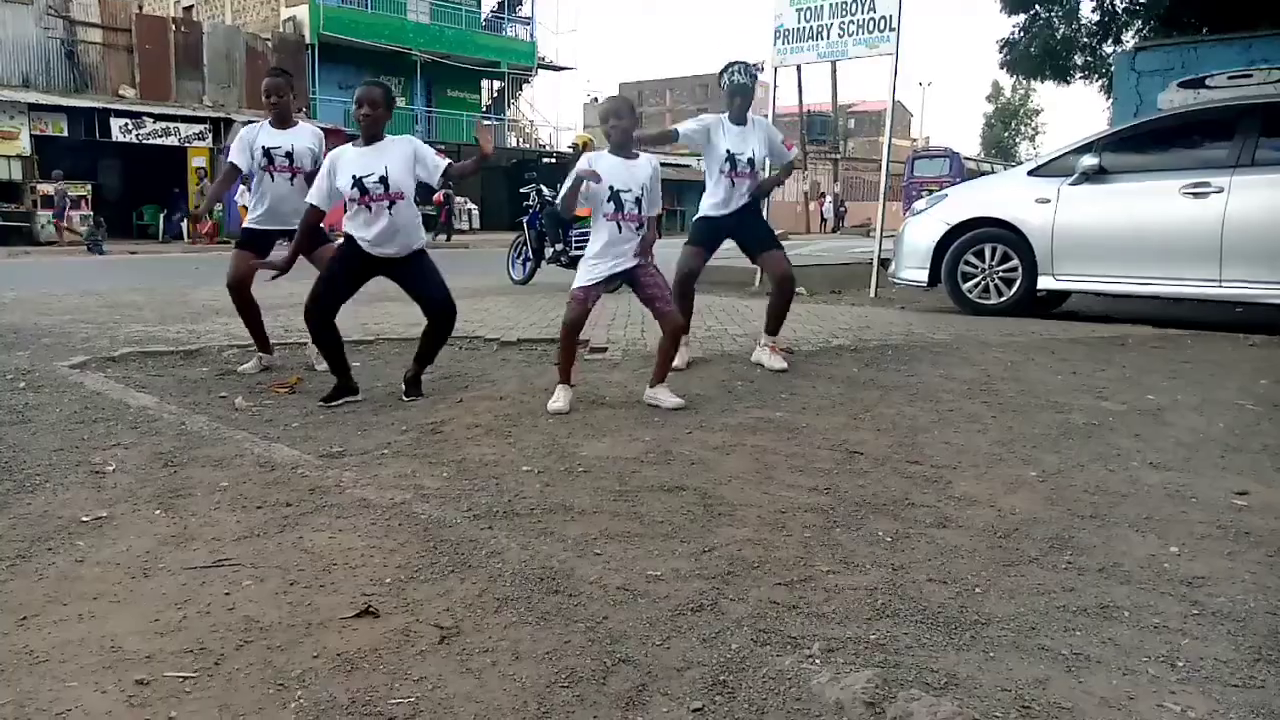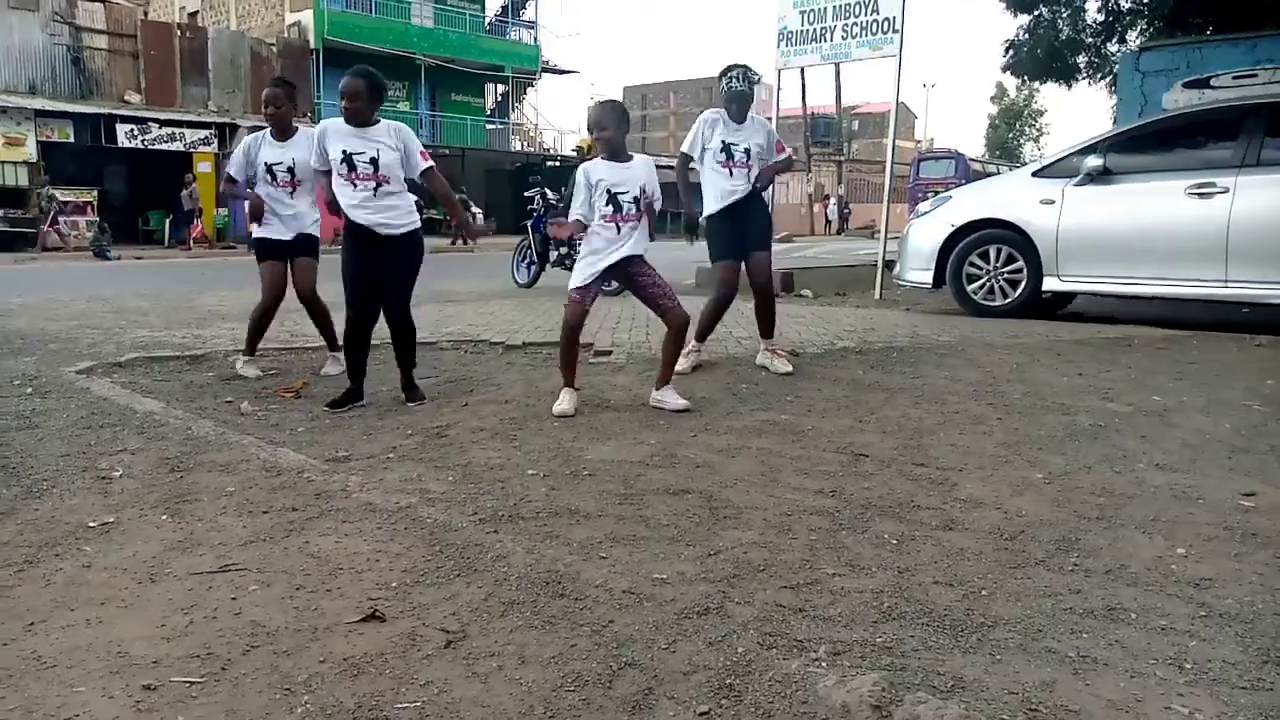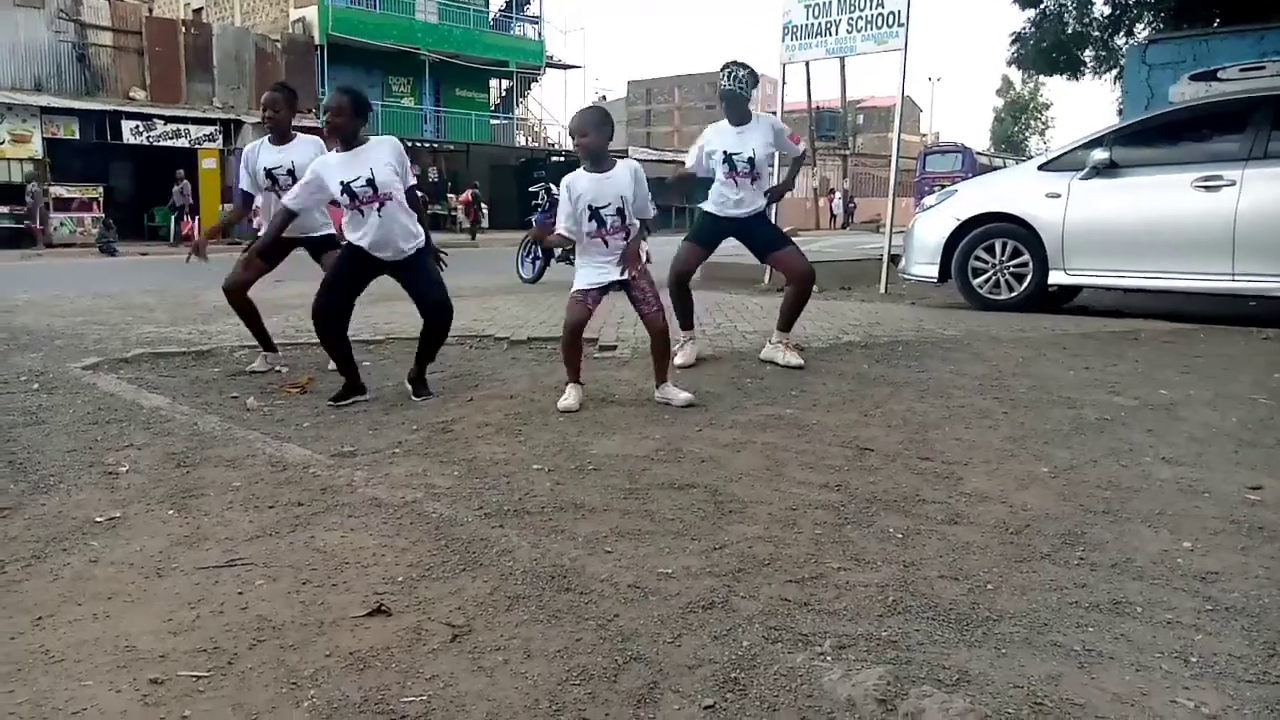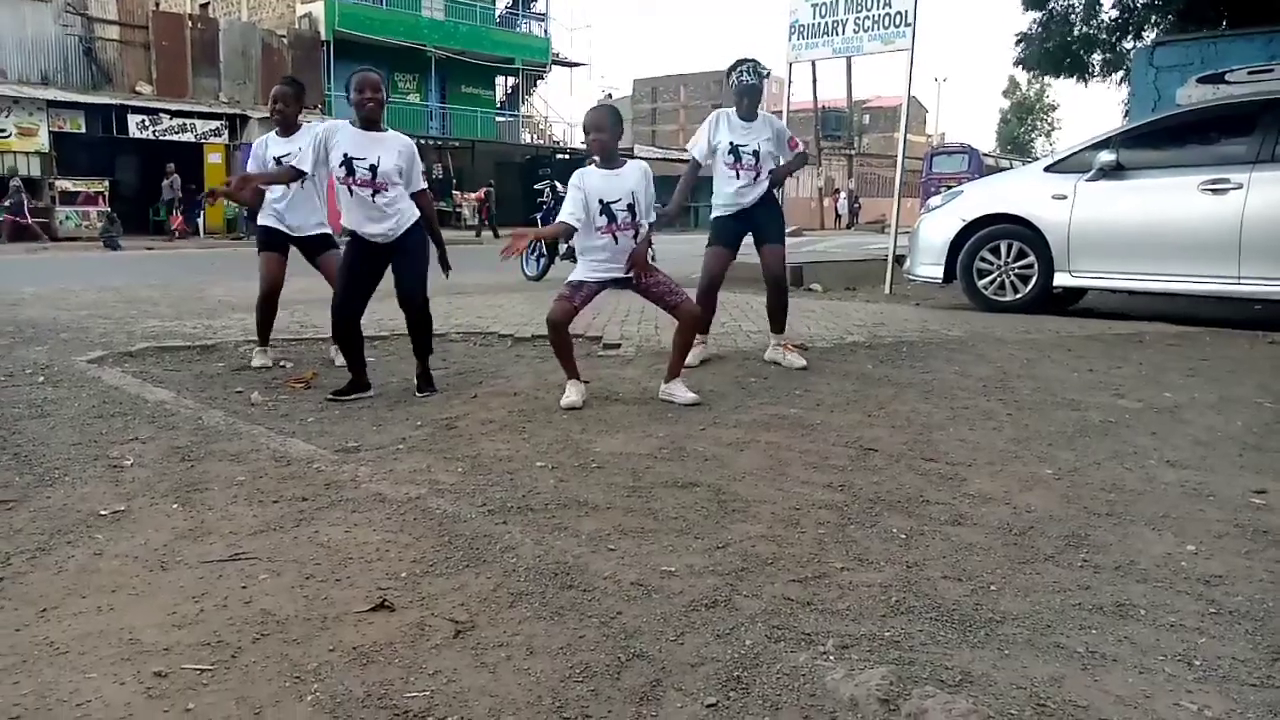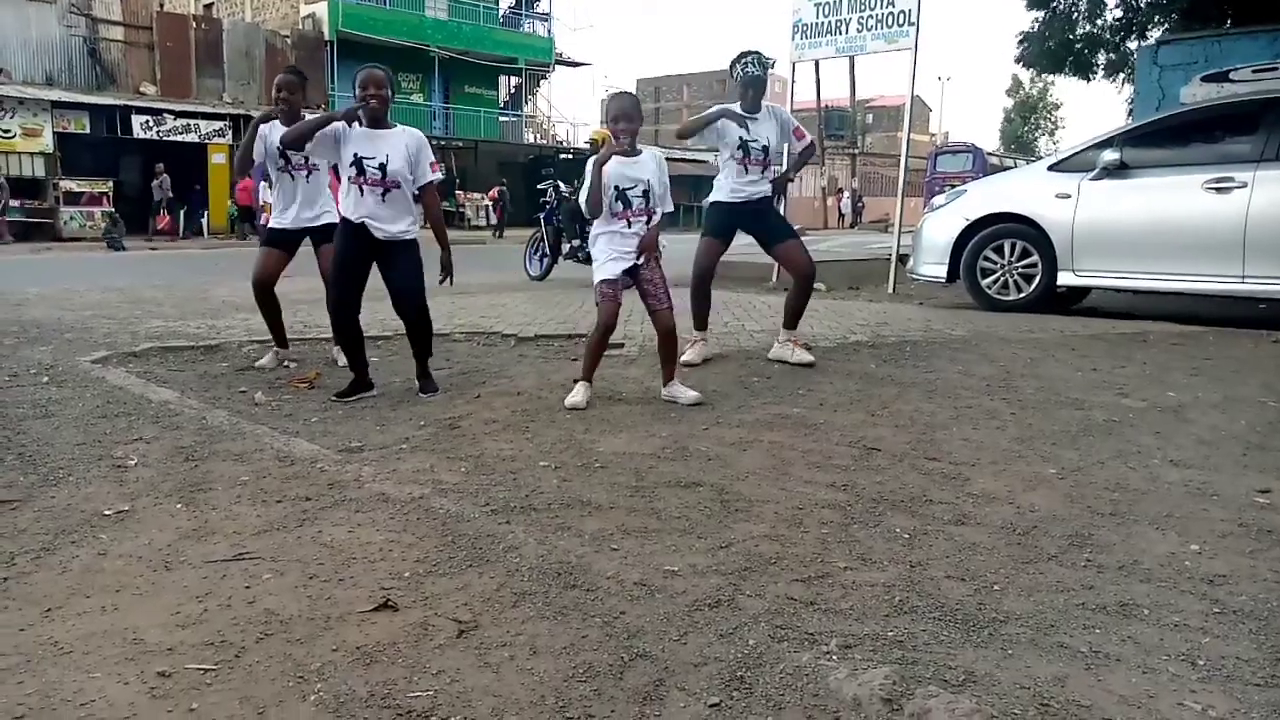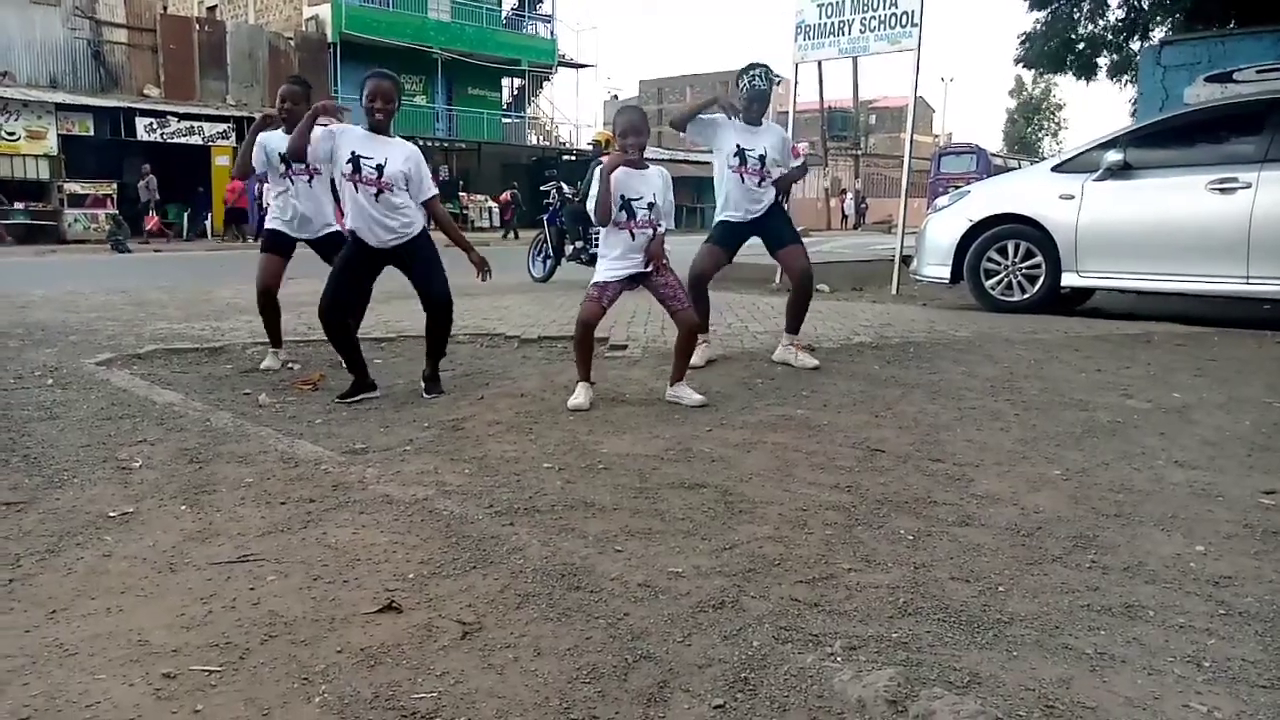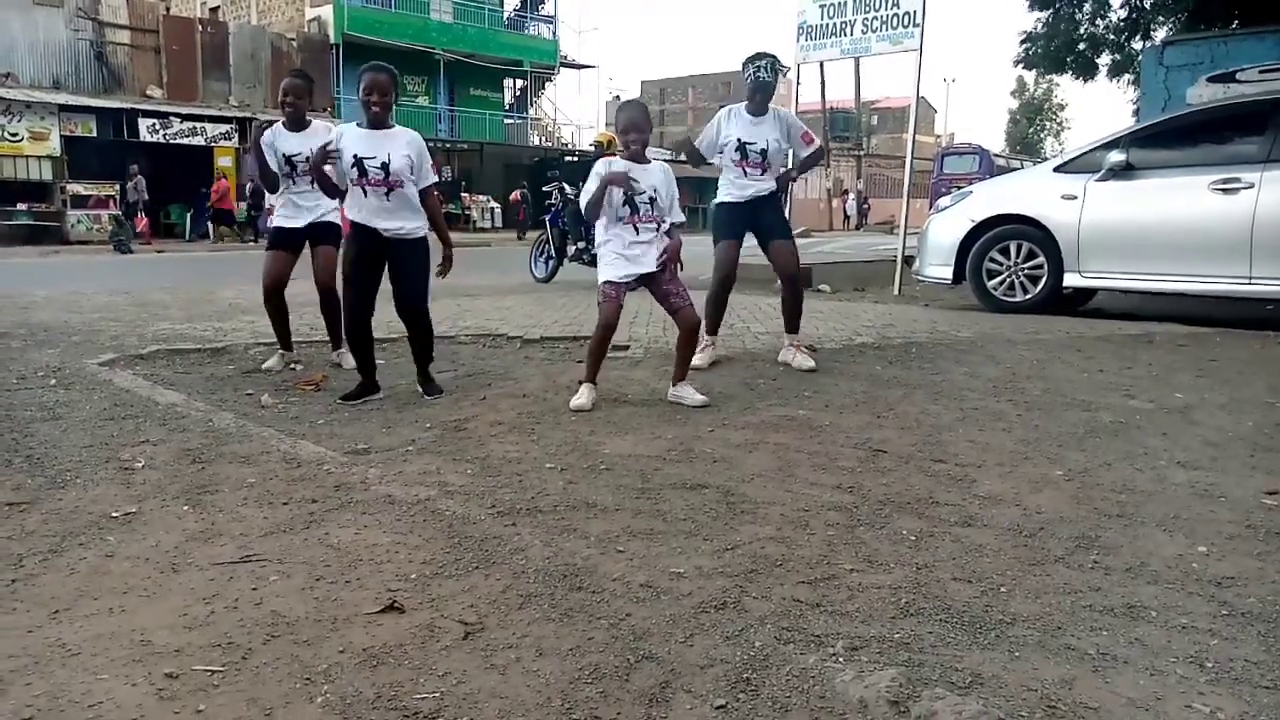
dt=0.3s
person 1, frame 1
left shoulder: (409, 146)
right shoulder: (338, 157)
left elbow: (451, 173)
right elbow: (316, 209)
left wrist: (482, 157)
right wrist: (290, 259)
left hip: (407, 250)
right hip: (358, 249)
left knee: (443, 311)
right knee: (316, 311)
left ankle: (413, 375)
right ankle: (345, 382)
person 1, frame 2
left shoulder: (398, 133)
right shoulder: (327, 132)
left elbow: (431, 177)
right elbow: (323, 172)
left wrist: (463, 220)
right wrist: (333, 197)
left hip: (403, 232)
right hip: (360, 234)
left knee: (397, 310)
right knee: (360, 313)
left ankle: (408, 381)
right ankle: (355, 387)
person 1, frame 3
left shoulder: (390, 146)
right shoulder: (323, 167)
left elbow: (411, 196)
right elbow: (288, 208)
left wrist: (429, 243)
right wrist: (259, 245)
left hip: (409, 248)
right hip: (360, 251)
left knee: (440, 311)
right knee: (324, 314)
left ankle: (418, 374)
right ankle: (353, 383)
person 1, frame 4
left shoulder: (402, 144)
right shoulder: (329, 133)
left elbow: (421, 196)
right elbow: (295, 170)
left wrist: (440, 246)
right wrist: (256, 180)
left hip: (407, 233)
right hip: (363, 238)
left knee: (414, 301)
right knee: (343, 311)
left ankle: (423, 370)
right ankle: (359, 378)
person 1, frame 5
left shoulder: (412, 138)
right shoulder: (342, 132)
left elbow: (429, 196)
right elbow: (287, 142)
left wrist: (445, 249)
right wrist: (332, 116)
left hip: (400, 238)
right hip: (355, 233)
left knee: (411, 304)
right knee: (341, 309)
left ankle: (423, 371)
right ankle: (361, 378)
person 1, frame 6
left shoulder: (408, 152)
right shoulder: (339, 136)
left elbow: (432, 205)
right elbow: (295, 154)
left wrist: (469, 249)
right wrist: (314, 113)
left hip: (411, 240)
right hip: (361, 242)
left knee: (440, 304)
right knee: (331, 311)
left ankle: (431, 372)
right ankle: (362, 379)
person 1, frame 7
left shoulder: (411, 140)
right shoulder: (342, 136)
left elbow: (428, 195)
right elbow: (337, 192)
left wrist: (446, 243)
right wrist: (316, 170)
left hip: (409, 237)
right hip: (363, 236)
left knee: (413, 307)
right knee: (355, 313)
left ankle: (425, 374)
right ankle: (368, 381)
person 2, frame 1
left shoulder: (763, 128)
right shoulder: (710, 124)
left elbow: (789, 162)
right elbow: (670, 135)
left wrist: (775, 180)
right wrist: (637, 140)
left hip: (748, 212)
right hip: (712, 212)
left knee: (784, 278)
right knee: (684, 275)
left ankle: (766, 345)
right ankle: (680, 344)
person 2, frame 2
left shoulder: (762, 126)
right shoulder: (708, 119)
left elbow: (787, 159)
right elbow: (683, 161)
left wrist: (771, 169)
right wrist: (687, 206)
left hip: (753, 205)
right hip: (718, 211)
left knee: (762, 283)
right knee: (726, 289)
left ankle: (768, 349)
right ankle: (694, 348)
person 2, frame 3
left shoulder: (769, 124)
right shoulder: (713, 133)
left elbow: (800, 152)
right elbow: (690, 171)
left wrist: (786, 184)
left hip: (754, 215)
right hip: (716, 213)
left knee: (804, 275)
right knee: (678, 273)
left ankle: (778, 342)
right ankle: (687, 340)
person 2, frame 4
left shoulder: (772, 124)
right shoulder: (717, 120)
left elbow: (800, 154)
right elbow: (694, 164)
left wrist: (785, 169)
right wrist: (676, 201)
left hip: (763, 204)
right hip: (726, 209)
left knee: (776, 276)
right knee: (710, 278)
left ankle: (778, 343)
right ankle: (700, 341)
person 2, frame 5
left shoulder: (778, 115)
right shoulder: (725, 115)
left elbow: (808, 146)
right elbow: (682, 133)
left wrist: (789, 173)
right wrist: (722, 114)
left hip: (762, 203)
right hip: (725, 202)
left knee: (805, 271)
right knee: (702, 270)
left ankle: (786, 341)
right ankle: (699, 339)
person 2, frame 6
left shoulder: (776, 133)
right shoulder: (719, 124)
left elbow: (801, 167)
right elbow: (676, 123)
left wrist: (788, 176)
right wrist: (712, 103)
left hip: (770, 212)
right hip: (730, 216)
left knee: (803, 276)
right knee: (697, 275)
left ankle: (789, 344)
right ankle: (702, 342)
person 2, frame 7
left shoulder: (784, 119)
right shoulder: (727, 116)
left elbow: (817, 152)
right elbow: (698, 159)
left wrist: (792, 173)
right wrist: (686, 148)
left hip: (767, 200)
right hip: (730, 202)
left knee: (791, 274)
right knee: (723, 274)
left ankle: (791, 344)
right ankle: (709, 342)
person 3, frame 1
left shoulder: (650, 164)
right shoulder: (592, 161)
right elbow: (565, 212)
left wrist: (651, 232)
right wrist: (576, 181)
left hip: (638, 256)
right hip: (600, 256)
left knee: (675, 323)
right knee: (571, 320)
left ankle: (656, 387)
right ankle: (563, 386)
person 3, frame 2
left shoulder: (645, 165)
right shoulder: (587, 170)
left elbow: (653, 211)
right elbow: (582, 218)
left wrist: (649, 209)
right wrist: (569, 227)
left hip: (632, 256)
right hip: (594, 257)
left knee: (679, 319)
right knee: (571, 323)
left ankle: (661, 388)
right ankle: (568, 389)
person 3, frame 3
left shoulder: (632, 170)
right shoulder: (571, 182)
left elbow: (644, 216)
right elbow: (566, 234)
left wrist: (634, 243)
right wrist: (546, 236)
left hip: (629, 263)
right hip: (593, 266)
left knee: (659, 326)
right knee: (573, 322)
left ankle: (663, 385)
right ankle: (574, 385)
person 3, frame 4
left shoulder: (641, 170)
right shoulder: (581, 178)
left elbow: (648, 219)
right elbow: (570, 225)
left wrist: (642, 246)
right wrist: (535, 234)
left hip: (633, 262)
right hip: (592, 264)
left knee: (691, 313)
right knee: (556, 317)
left ankle: (671, 381)
right ankle: (574, 382)
person 3, frame 5
left shoulder: (655, 160)
right shoulder: (600, 162)
left elbow: (663, 209)
right elbow: (593, 211)
left wrist: (654, 232)
right wrist: (598, 164)
left hip: (645, 252)
right hip: (610, 254)
left knee: (666, 324)
right knee: (607, 320)
left ankle: (669, 384)
right ankle: (583, 383)
person 3, frame 6
left shoulder: (661, 175)
right shoulder: (607, 170)
left elbow: (665, 223)
right elbow: (602, 220)
left wrist: (659, 241)
right wrist: (605, 175)
left hip: (651, 260)
right hip: (614, 262)
left knee: (691, 321)
right knee: (586, 318)
left ankle: (676, 385)
right ankle: (584, 384)
person 3, frame 7
left shoulder: (663, 171)
right shoulder: (606, 166)
left elbow: (673, 220)
right elbow: (589, 215)
left wrist: (675, 240)
right wrist: (606, 185)
left hip: (655, 259)
right hip: (617, 258)
left knee: (691, 321)
right knee: (607, 321)
left ankle: (678, 385)
right ankle: (588, 385)
person 4, frame 1
left shoulder: (313, 135)
right shoulder: (250, 133)
right elbow: (230, 175)
right wrist: (204, 207)
left hip: (302, 220)
right hip: (260, 220)
right knee: (236, 282)
right ankle: (264, 352)
person 4, frame 2
left shoulder: (315, 139)
right shoulder: (251, 144)
right elbow: (227, 186)
right wrist: (250, 197)
left hip: (304, 228)
right hip: (269, 231)
left knee: (306, 292)
right knee: (273, 293)
left ankle: (334, 352)
right ankle: (247, 355)
person 4, frame 3
left shoulder: (313, 144)
right shoulder: (253, 152)
right elbow: (243, 207)
right wrist: (209, 234)
left hip: (318, 229)
right knee: (232, 287)
right ankle: (269, 351)
person 4, frame 4
left shoulder: (319, 134)
right shoulder: (262, 144)
right elbow: (255, 197)
right wrist: (226, 193)
left hip: (315, 225)
right hip: (273, 223)
right knee: (270, 286)
left ankle: (338, 344)
right ankle: (262, 347)
person 4, frame 5
right shoulder: (266, 130)
right elbow: (241, 170)
right wrist: (254, 127)
left hip: (322, 216)
right hip: (284, 219)
left knee: (334, 279)
right knee: (261, 281)
left ankle: (340, 344)
right ankle: (280, 347)
person 4, frame 6
left shoulder: (324, 135)
right shoulder: (266, 139)
right elbow: (240, 175)
right wrist: (253, 132)
left hip: (324, 224)
right hip: (281, 224)
right knee: (265, 288)
right ankle: (275, 349)
person 4, frame 7
left shoulder: (327, 131)
right shoulder: (270, 135)
right elbow: (272, 186)
right wrist: (256, 146)
left hip: (324, 215)
right hip: (287, 219)
left knee: (326, 284)
right knee: (271, 284)
left ankle: (338, 348)
right ankle: (285, 349)
